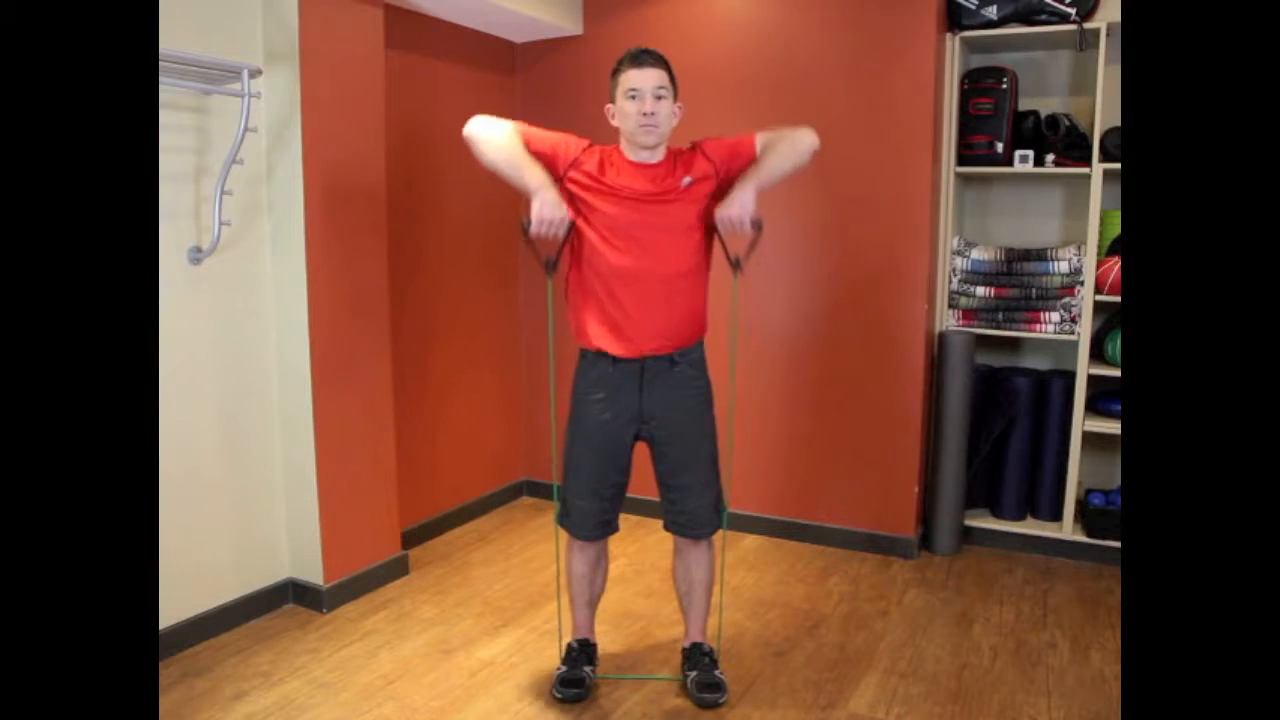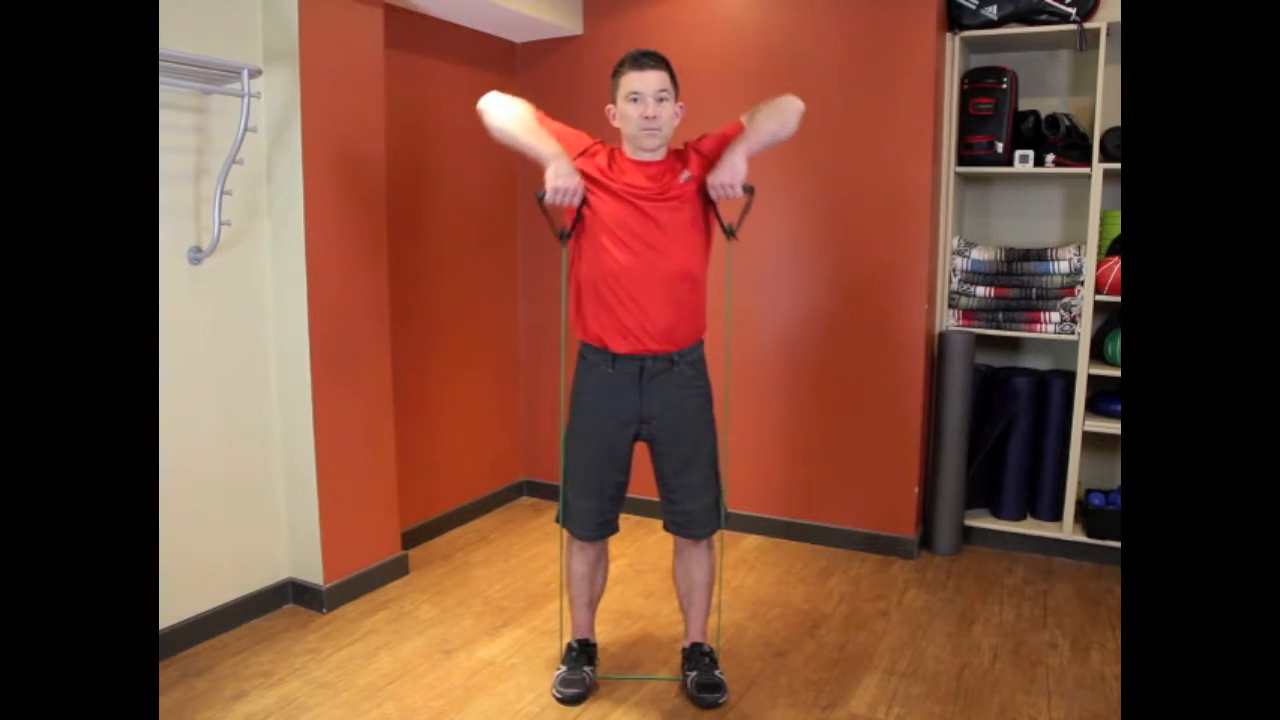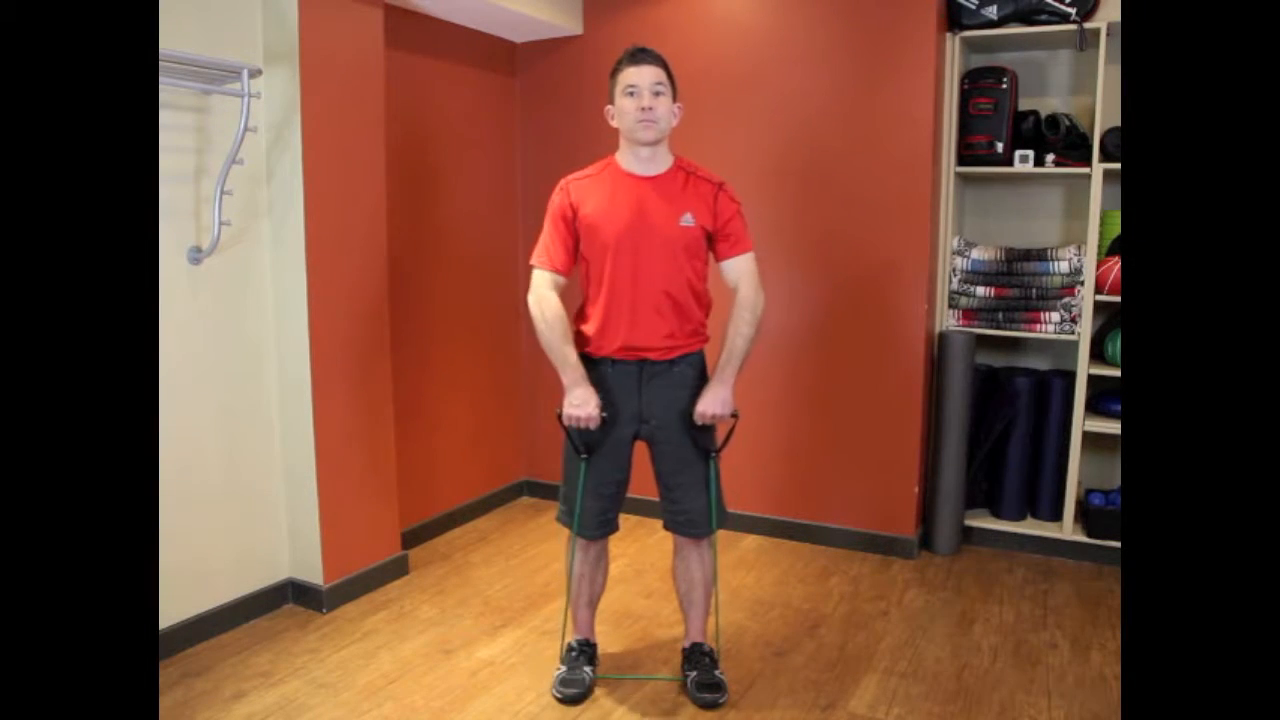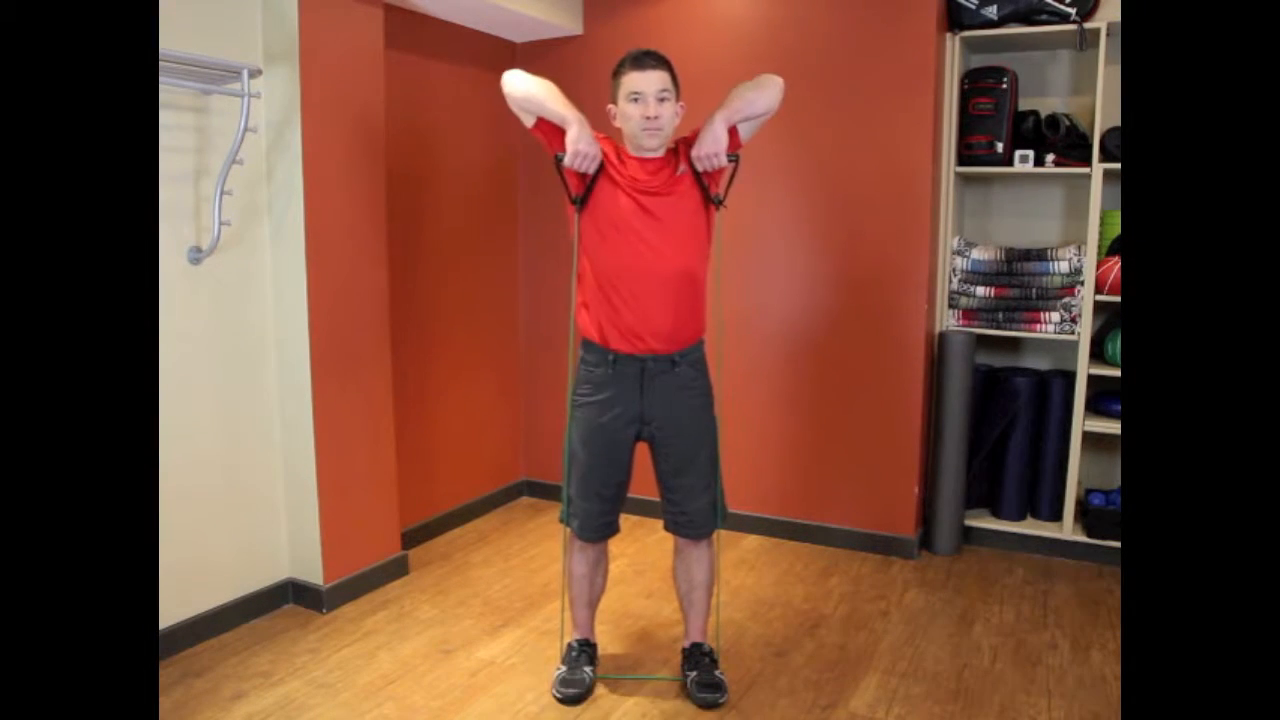
dt=1s
person 1, frame 1
left shoulder: (706, 168)
right shoulder: (578, 167)
left elbow: (803, 141)
right elbow: (482, 130)
left wrist: (749, 189)
right wrist: (538, 185)
left hip: (681, 372)
right hip: (602, 373)
left knee: (695, 521)
right knee: (585, 522)
left ankle: (697, 649)
right ankle: (581, 645)
person 1, frame 2
left shoulder: (701, 164)
right shoulder: (585, 163)
left elbow: (787, 109)
right elbow: (496, 107)
left wrist: (735, 155)
right wrist: (554, 160)
left hip: (680, 372)
right hip: (601, 371)
left knee: (695, 522)
right knee: (586, 521)
left ankle: (697, 649)
right ankle: (581, 645)
person 1, frame 3
left shoulder: (710, 195)
right shoulder: (576, 192)
left elbow: (748, 291)
right elbow: (543, 293)
left wrist: (723, 382)
right wrist: (575, 383)
left hip: (681, 378)
right hip: (601, 378)
left knee: (694, 523)
right knee: (587, 524)
left ankle: (697, 650)
right ankle: (580, 647)
person 1, frame 4
left shoulder: (698, 161)
right shoulder: (589, 160)
left elbow: (771, 88)
right elbow: (515, 84)
left wrist: (716, 126)
right wrist: (574, 124)
left hip: (681, 371)
right hip: (604, 371)
left knee: (695, 523)
right knee: (588, 522)
left ankle: (696, 650)
right ankle: (581, 646)
